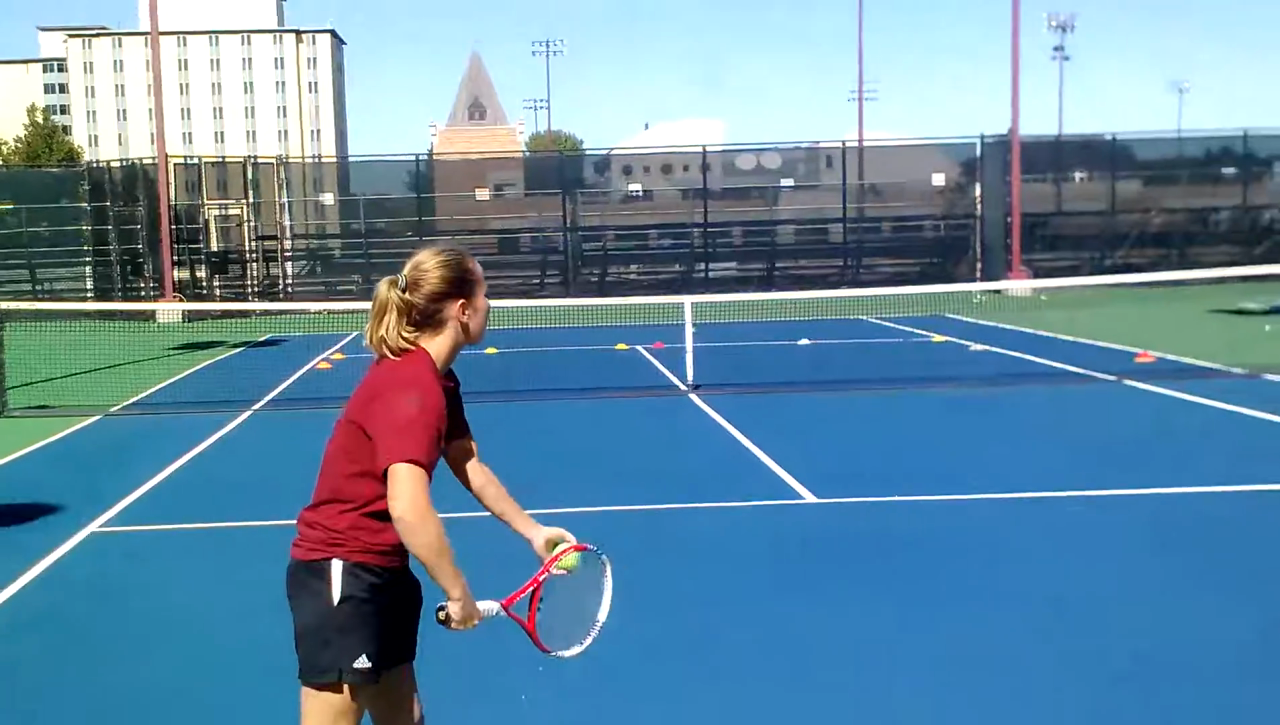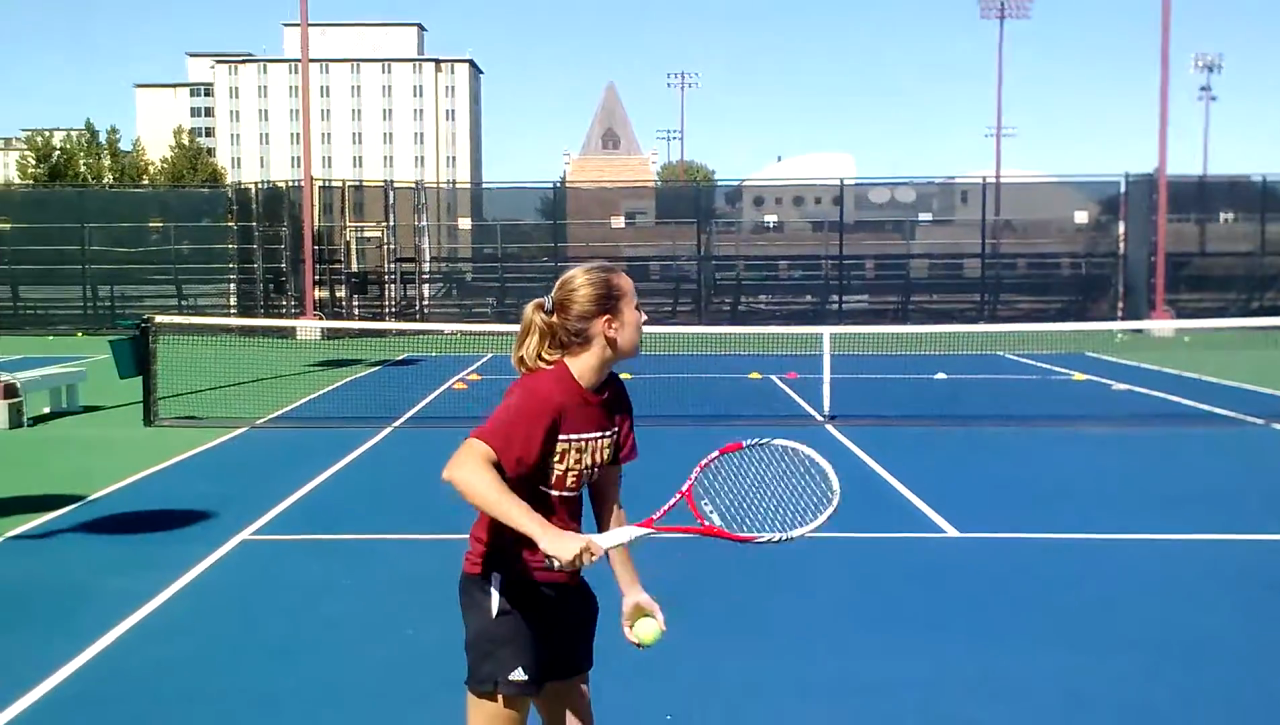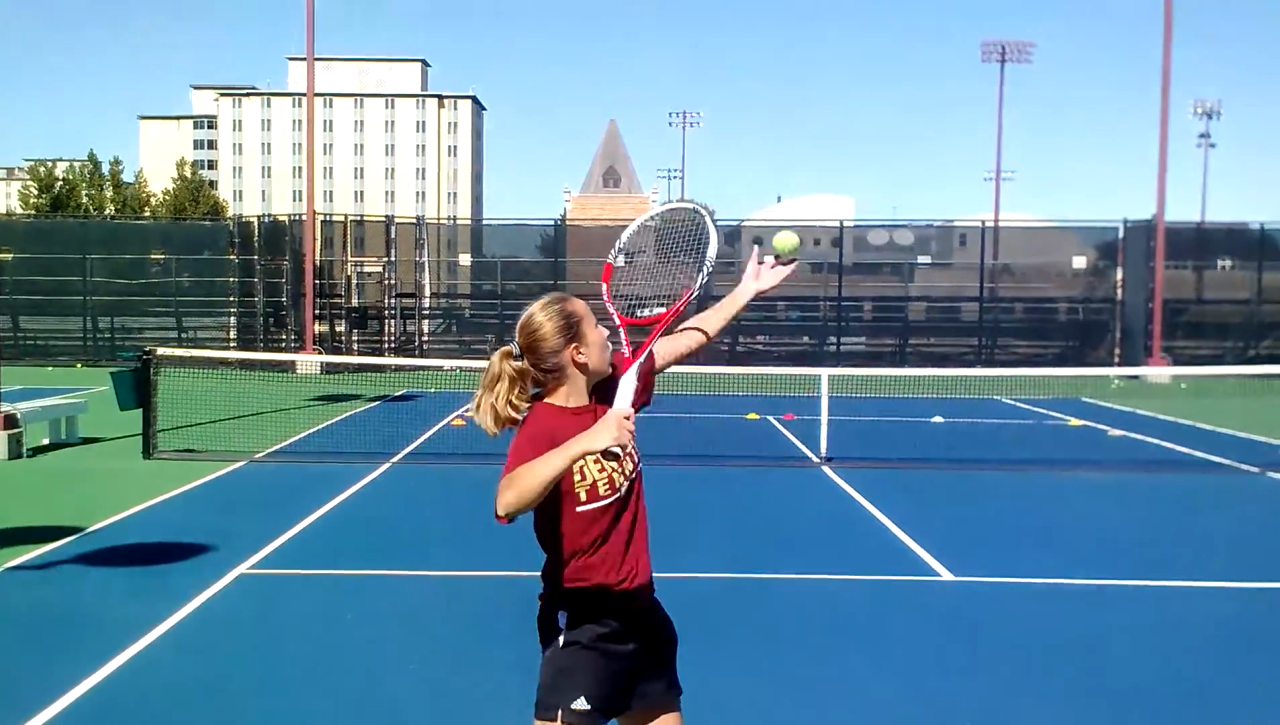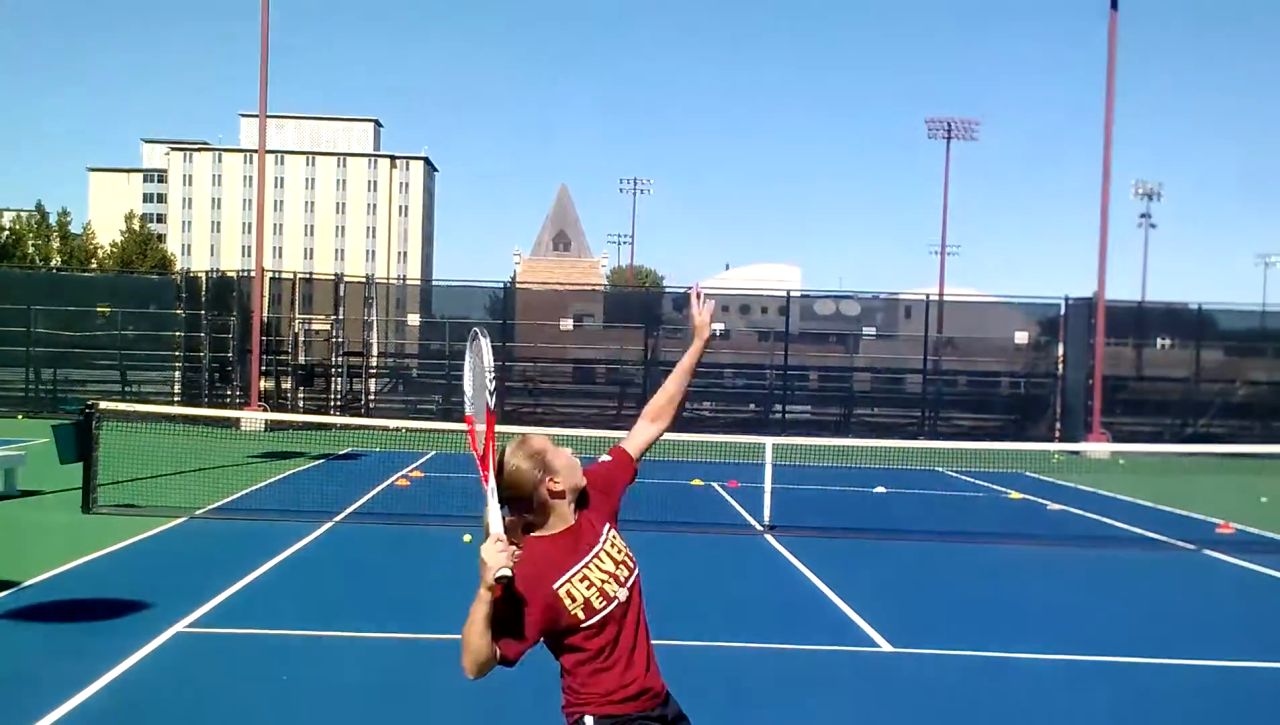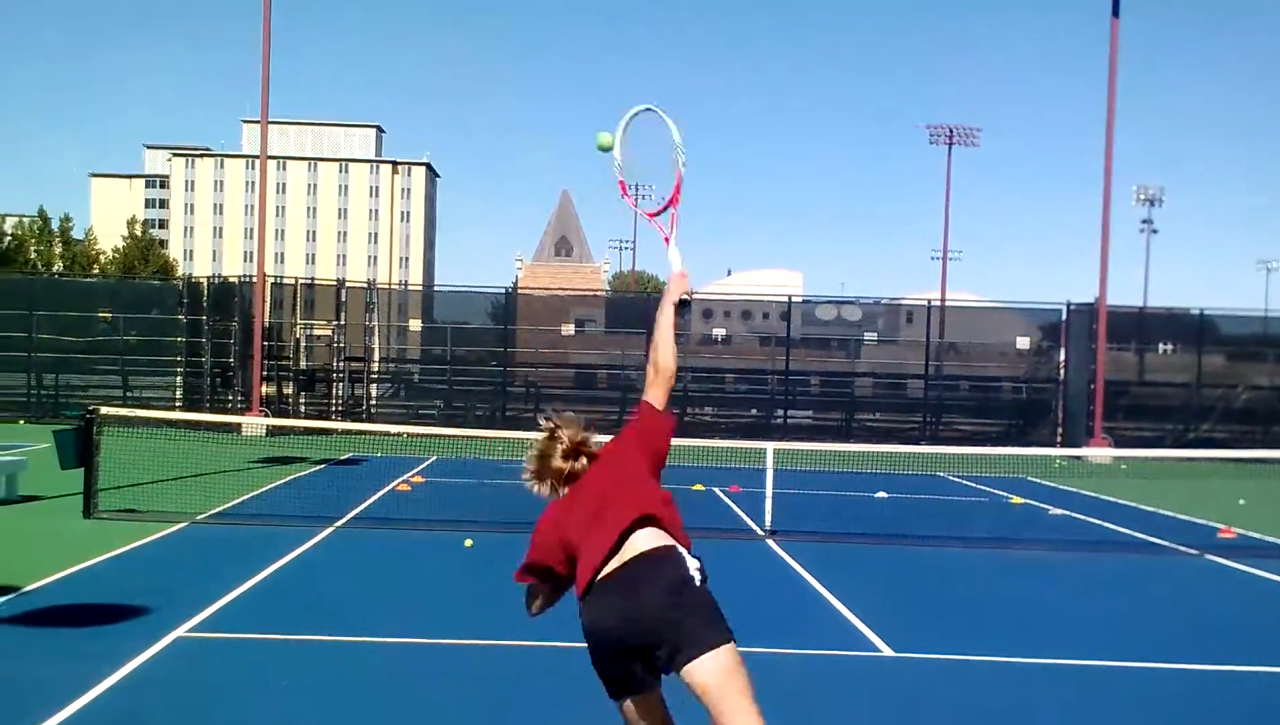
dt=0.4s
person 1, frame 1
left shoulder: (436, 378)
right shoulder: (412, 387)
left elbow: (468, 465)
right elbow: (408, 506)
left wrist: (533, 532)
right wrist: (459, 593)
left hip: (380, 570)
right hip: (340, 571)
person 1, frame 2
left shoulder: (615, 396)
right shoulder: (543, 393)
right elbow: (462, 469)
left wrist: (631, 588)
right wrist: (545, 533)
left hip: (563, 585)
right hip: (509, 588)
person 1, frame 3
left shoulder: (612, 388)
right shoulder: (538, 430)
left elbow: (684, 340)
right elbow: (507, 502)
left wrist: (748, 290)
right wrist: (582, 441)
left hip: (637, 607)
right hip: (581, 625)
person 1, frame 4
left shoulder: (595, 497)
right shoulder: (527, 575)
left elbow: (650, 424)
right elbow: (475, 665)
left wrist: (698, 343)
right wrist: (489, 590)
person 1, frame 5
left shoulder: (550, 527)
right shoulder: (628, 452)
left elbow: (537, 603)
right elbow: (661, 377)
right wrist: (669, 301)
left hip: (603, 620)
right hip: (666, 581)
